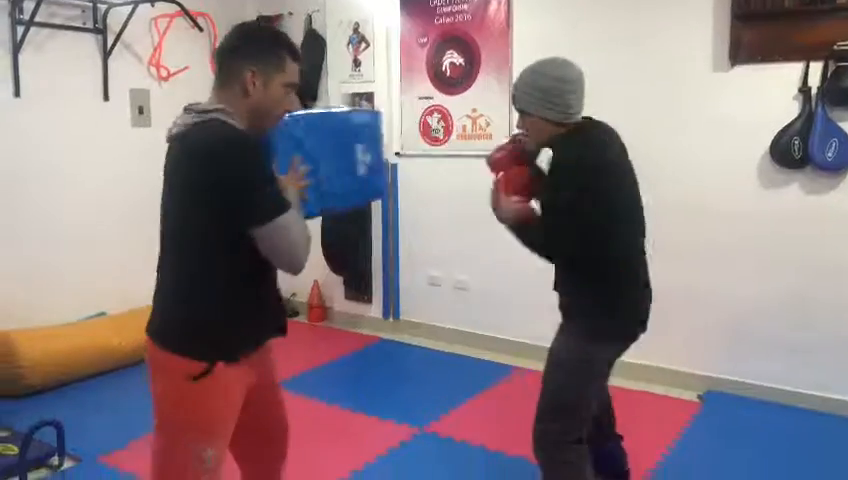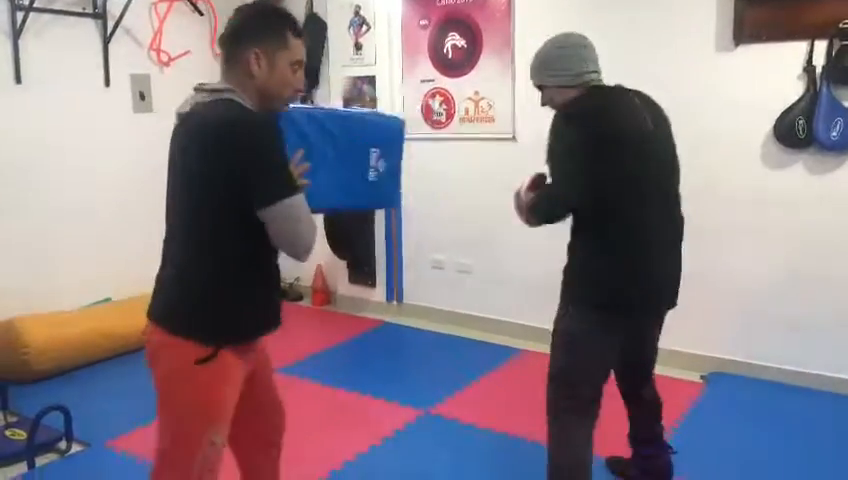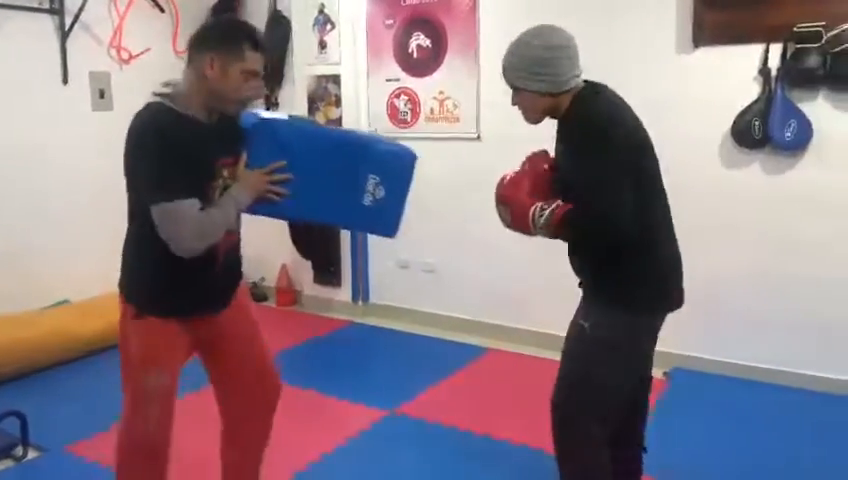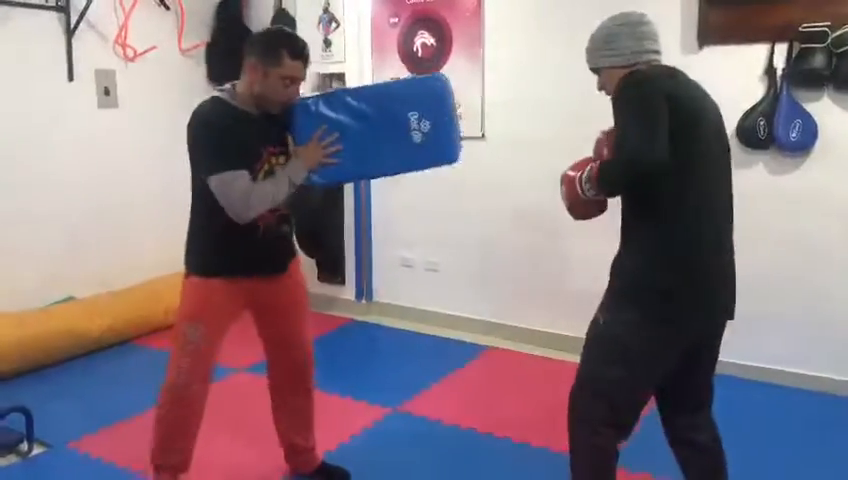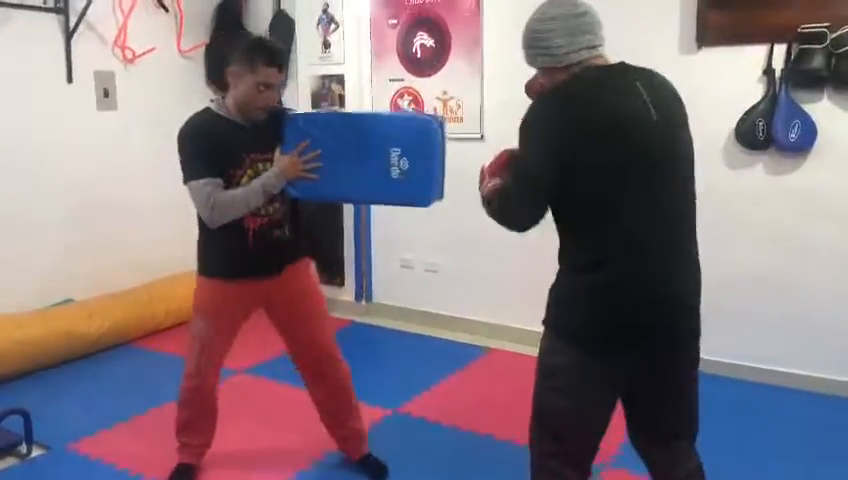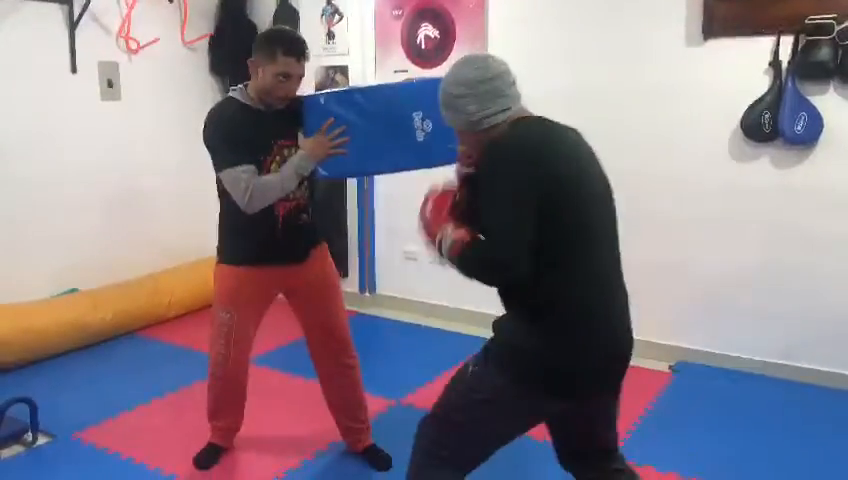
dt=0.7s
person 1, frame 1
left shoulder: (201, 139)
right shoulder: (233, 150)
right elbow: (292, 255)
left wrist: (276, 196)
right wrist: (288, 197)
left hip: (243, 343)
right hip: (196, 354)
person 1, frame 2
left shoulder: (204, 119)
right shoulder: (247, 130)
right elbow: (298, 240)
left wrist: (280, 185)
right wrist: (291, 185)
left hip: (233, 326)
right hip: (197, 337)
left knee: (263, 432)
person 1, frame 3
left shoulder: (225, 123)
right shoulder: (155, 130)
right elbow: (187, 236)
right wrist: (243, 193)
left hip: (223, 295)
right hip: (159, 307)
left knee: (258, 393)
right knee: (148, 429)
person 1, frame 4
left shoulder: (285, 115)
right shoulder: (211, 120)
right elbow: (241, 203)
right wrist: (298, 166)
left hip: (279, 264)
right hip: (215, 270)
left knee: (294, 365)
right knee: (186, 380)
person 1, frame 5
left shoulder: (282, 123)
right shoulder: (199, 132)
left elbow: (313, 178)
right elbow: (212, 210)
right wrist: (277, 176)
left hip: (288, 264)
right hip: (225, 274)
left knee: (323, 357)
right knee: (200, 371)
person 1, frame 6
left shoulder: (301, 111)
right shoulder: (225, 120)
left elbow: (331, 164)
right elbow: (250, 196)
right wrist: (307, 157)
left hip: (306, 252)
right hip: (245, 260)
left knee: (337, 347)
right knee: (227, 356)
left ankle: (358, 436)
right ankle: (221, 434)
person 2, frame 1
left shoulder: (577, 157)
right shoulder: (591, 139)
left elbow: (562, 247)
left wrist: (509, 211)
left hip: (602, 307)
right hip: (618, 297)
left knee: (556, 435)
right knee: (584, 382)
person 2, frame 2
left shoulder: (581, 114)
right shoulder: (644, 108)
left elbow: (566, 196)
left wrist: (530, 202)
left hip: (603, 278)
right hip: (657, 273)
left knee: (571, 400)
right knee: (636, 374)
person 2, frame 3
left shoulder: (598, 126)
right shoulder: (584, 108)
left elbow: (608, 222)
left wrist: (535, 214)
right wrist: (548, 180)
left hip: (629, 287)
right hip: (631, 279)
left knee: (576, 407)
right knee: (620, 386)
person 2, frame 4
left shoulder: (642, 88)
right shoulder: (693, 94)
left elbow: (641, 160)
left wrist: (591, 179)
left hip: (656, 282)
right hip: (709, 283)
left knee: (596, 410)
right knee: (689, 412)
person 2, frame 5
left shoulder: (556, 109)
right shoulder: (659, 91)
left elbow: (521, 210)
left wrist: (493, 186)
left hip: (592, 310)
right hip: (673, 304)
person 2, frame 6
left shoulder: (511, 155)
right shoulder: (563, 140)
left elbow: (505, 265)
left wrist: (449, 239)
right wrist: (476, 171)
left hip: (541, 350)
right hip: (603, 343)
